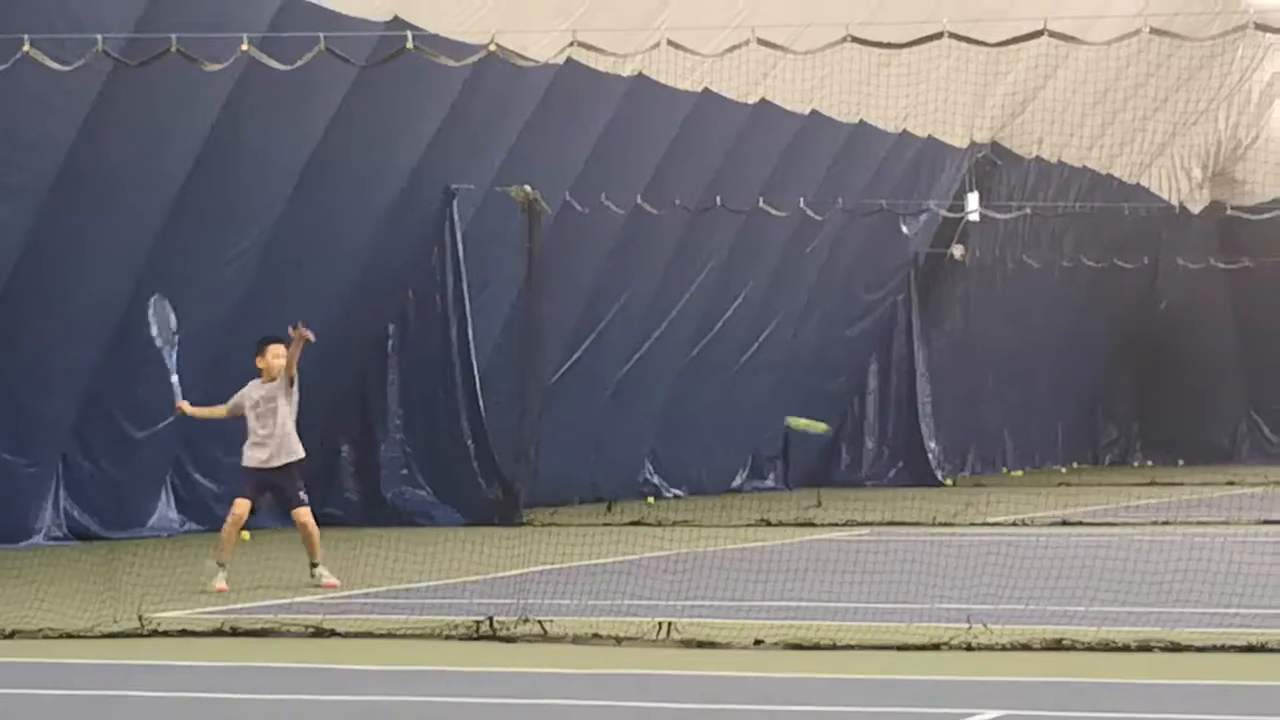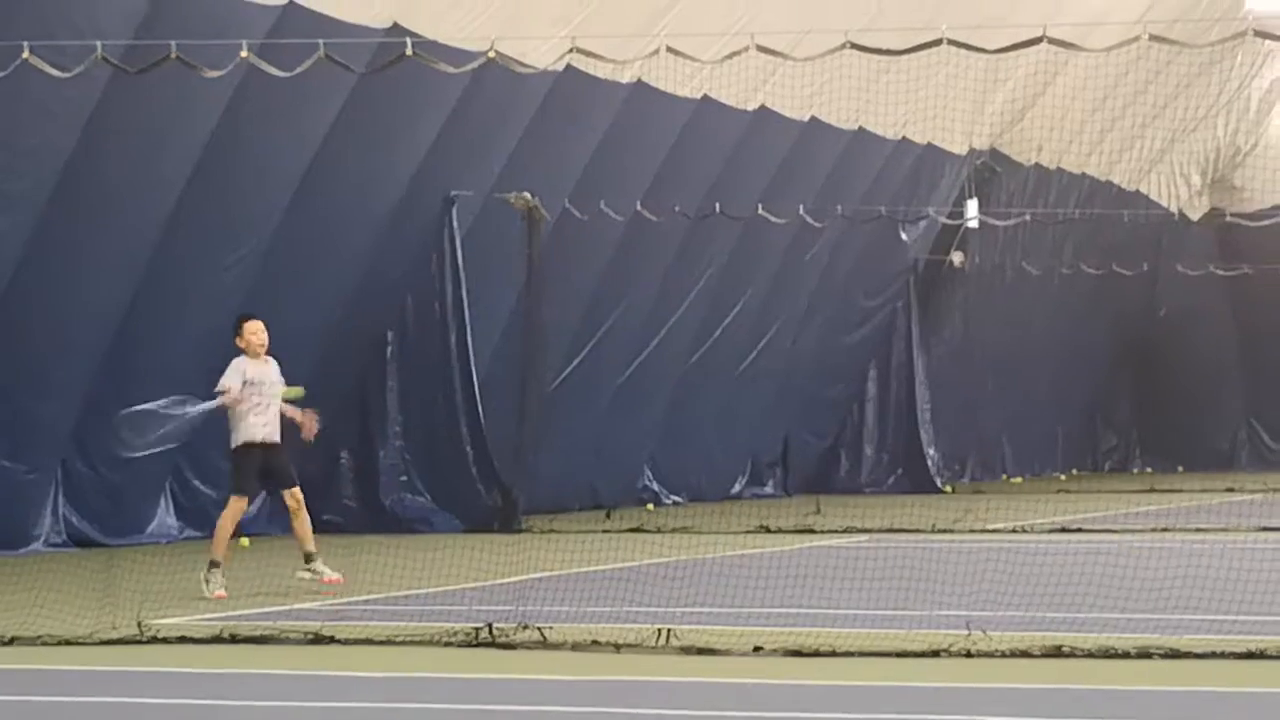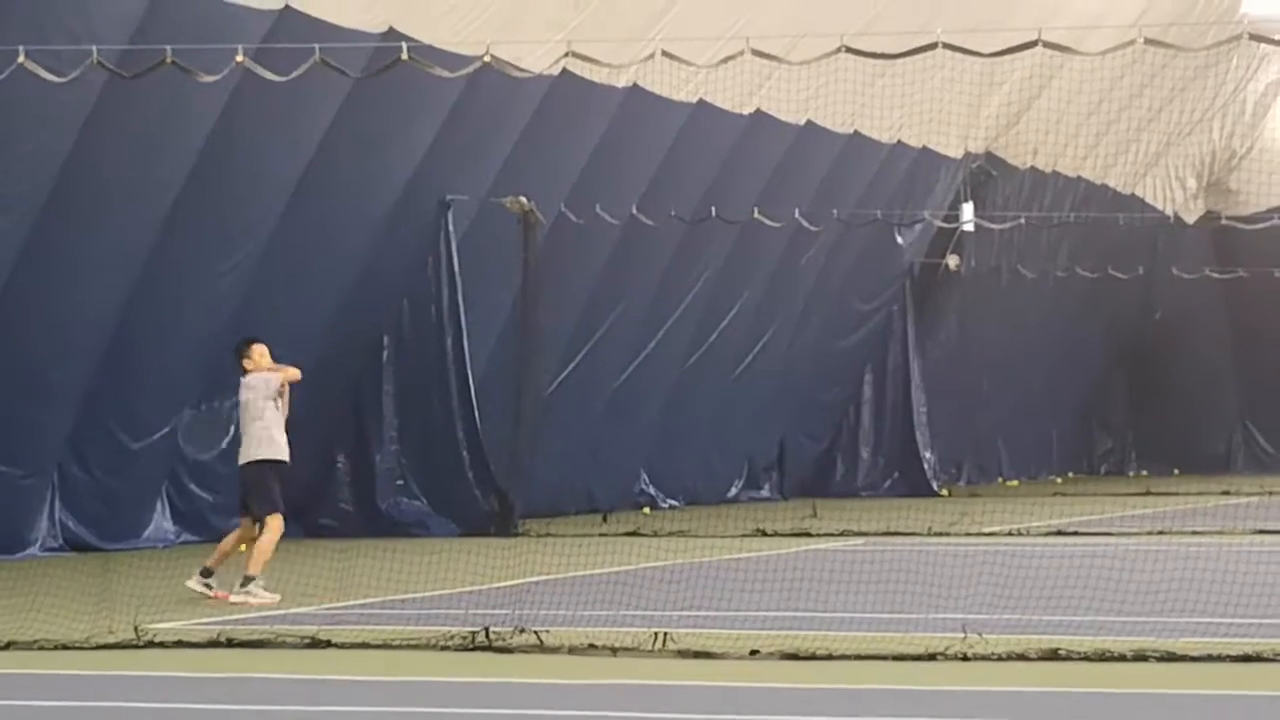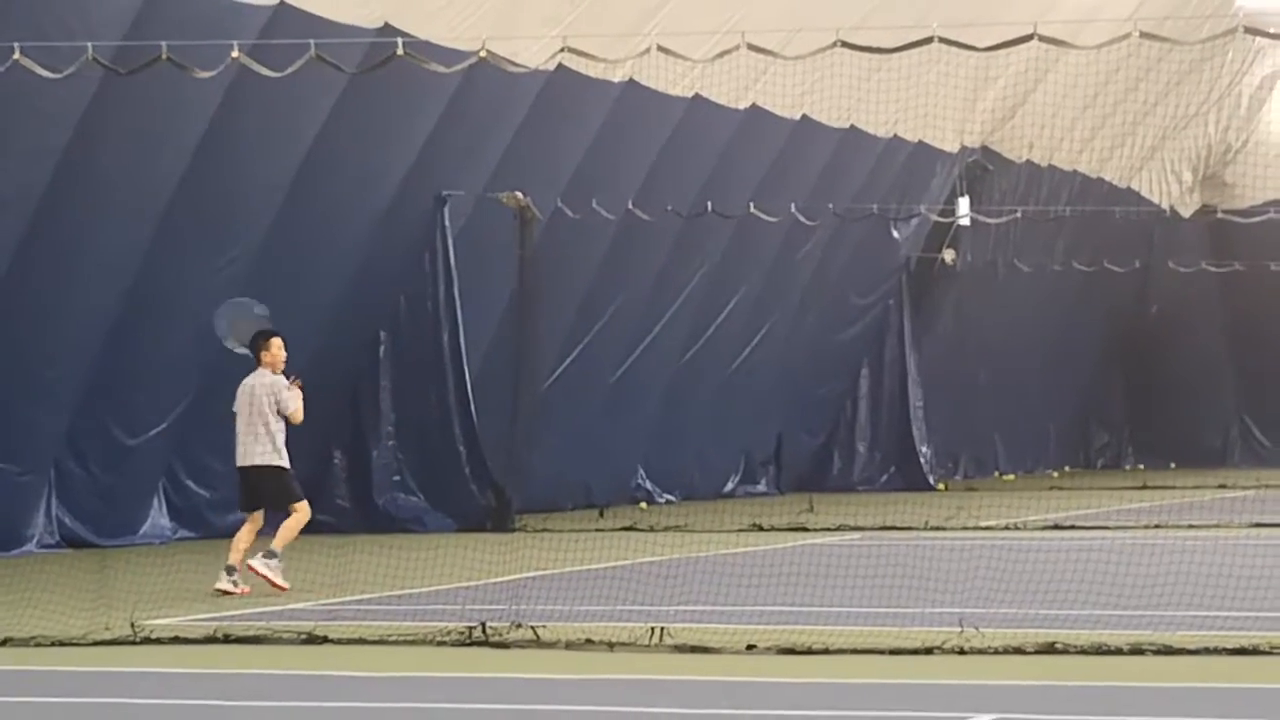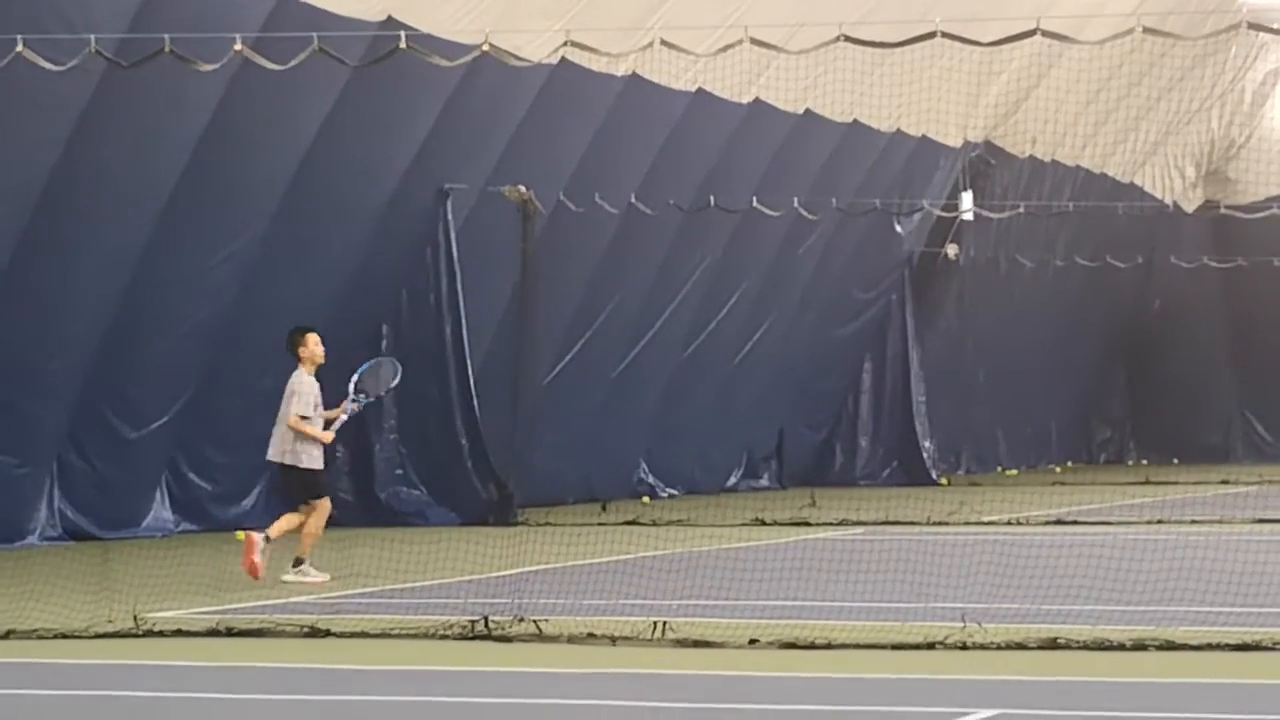
dt=0.3s
person 1, frame 1
left shoulder: (286, 381)
right shoulder: (249, 390)
left elbow: (292, 362)
right elbow: (228, 410)
left wrist: (298, 342)
right wrist: (192, 410)
left hip: (286, 463)
right hip: (253, 464)
left knee: (304, 520)
right knee: (237, 513)
left ankle: (317, 568)
right ankle: (220, 570)
person 1, frame 2
left shoulder: (272, 365)
right shoulder: (238, 366)
right elbow: (227, 399)
left wrist: (297, 416)
right wrist: (233, 397)
left hip: (273, 444)
right hip: (248, 446)
left knee: (296, 502)
right knee: (236, 507)
left ankle: (312, 564)
right ankle: (214, 570)
person 1, frame 3
left shoulder: (263, 389)
right shoulder: (256, 381)
left elbow: (279, 420)
right elbow: (295, 374)
left wrist: (282, 389)
right wrist: (277, 372)
left hip: (263, 463)
right hip: (260, 463)
left knee: (248, 528)
right knee: (274, 525)
left ankle: (204, 576)
right ankle: (248, 586)
person 1, frame 4
left shoulder: (246, 385)
right shoulder: (277, 383)
right elbow: (296, 417)
right wrist: (295, 396)
left hip: (246, 461)
right hip: (270, 461)
left knee: (253, 521)
right knee: (301, 511)
left ankle: (229, 575)
right ankle: (269, 558)
person 1, frame 5
left shoulder: (304, 381)
right shoulder: (305, 384)
right elbow: (293, 421)
left wrist: (338, 412)
right wrist: (320, 436)
left hip: (289, 457)
right hip: (301, 458)
left knee: (303, 513)
right knee: (322, 508)
left ankle: (263, 538)
right ankle: (299, 567)
